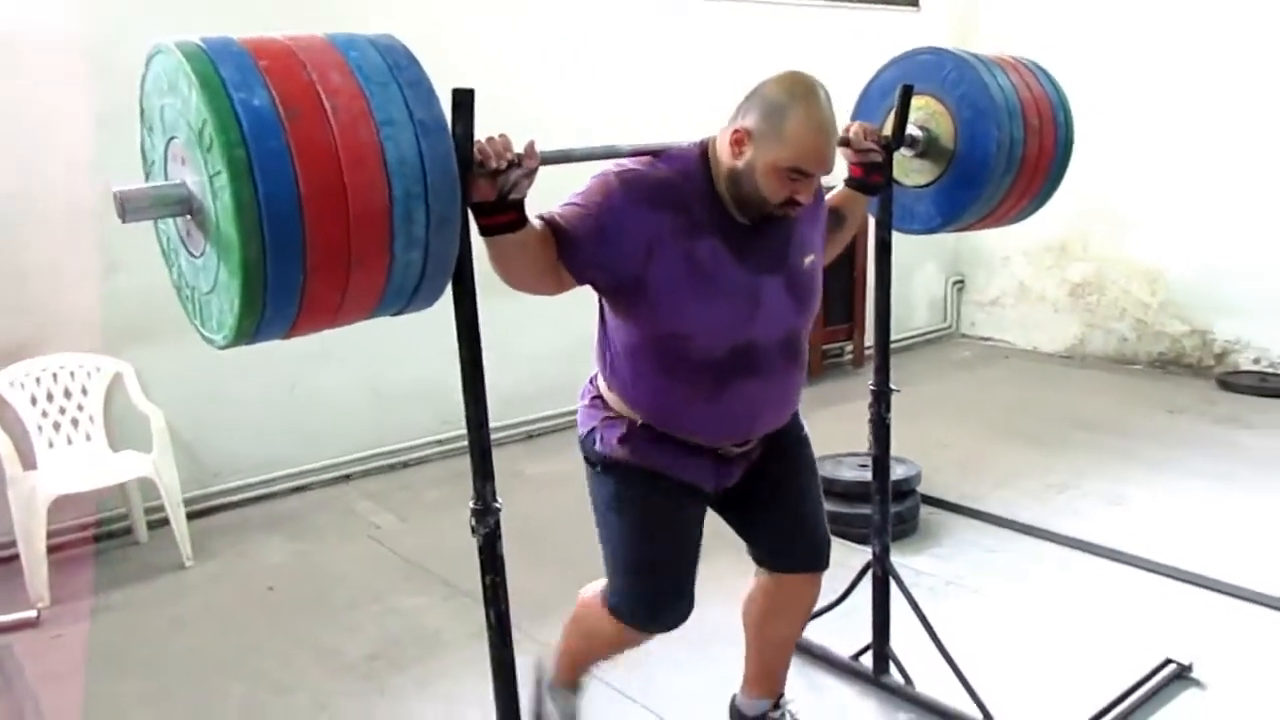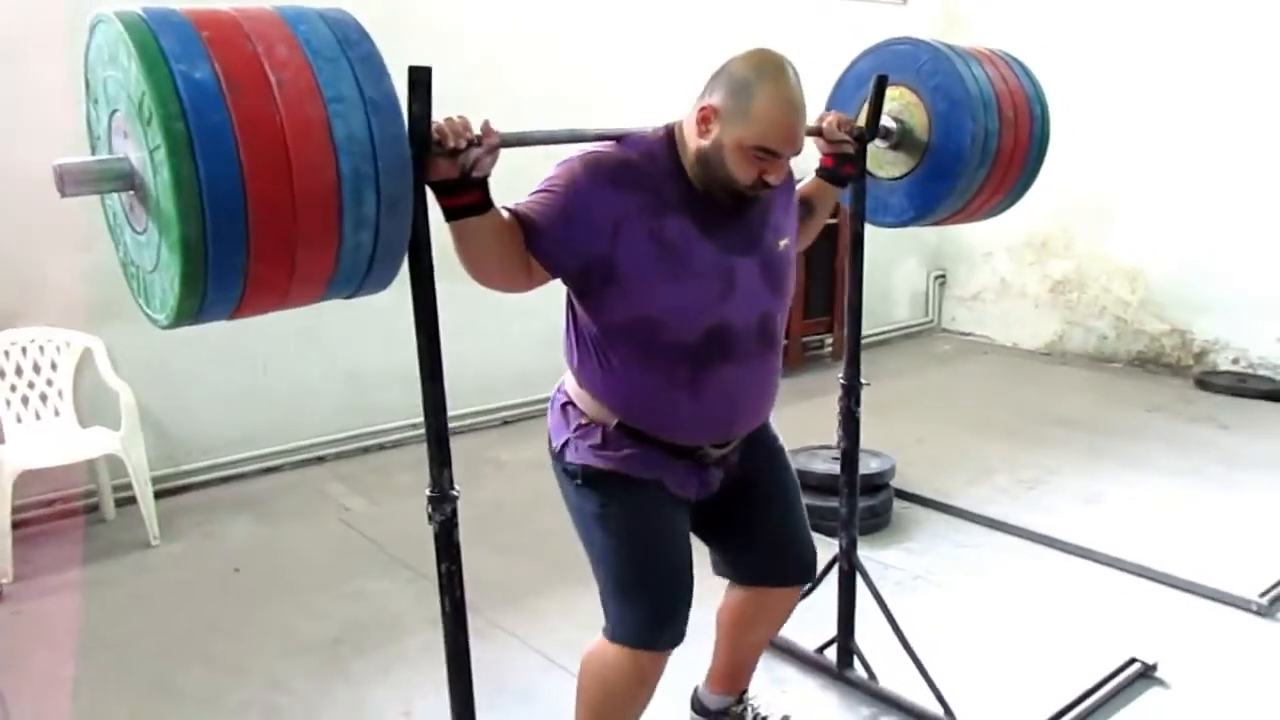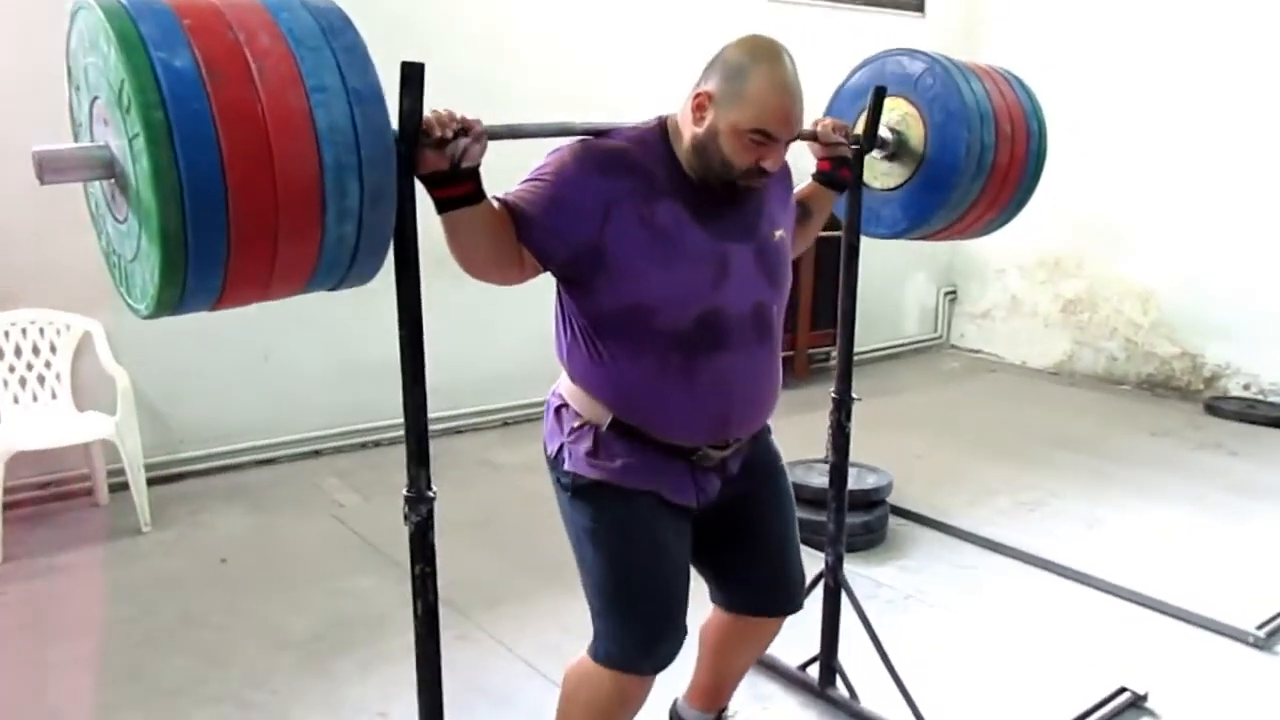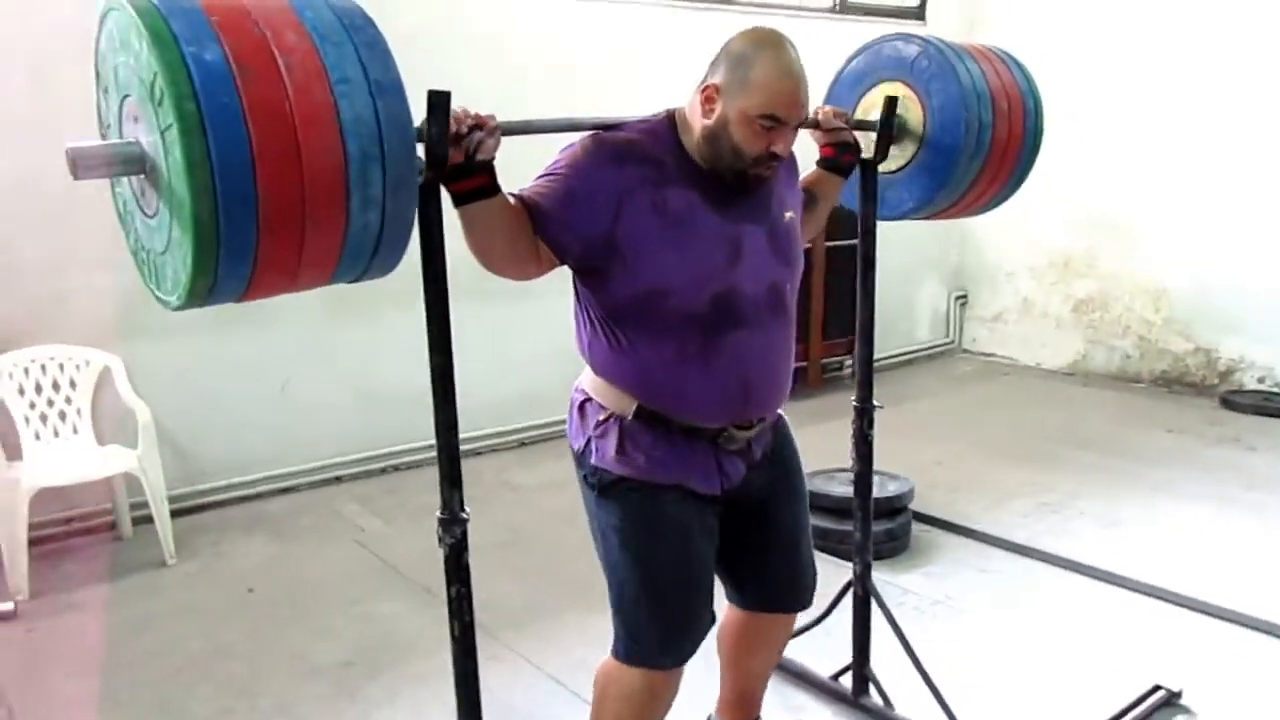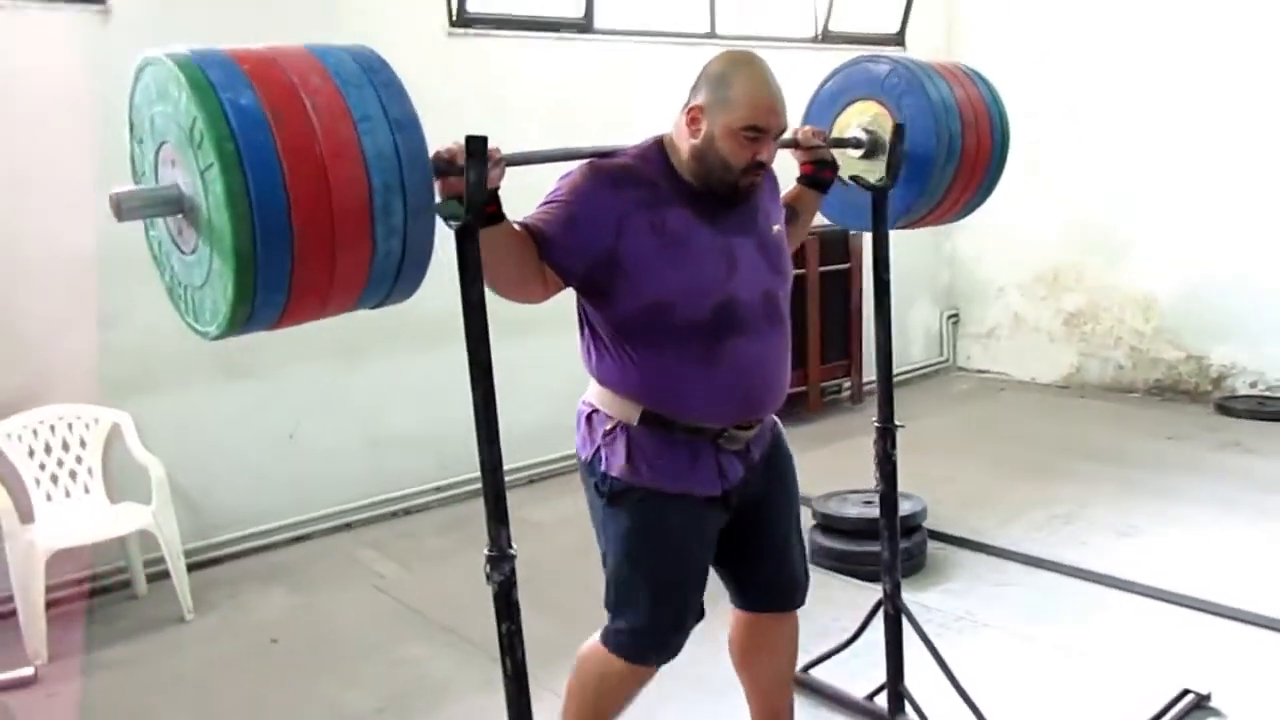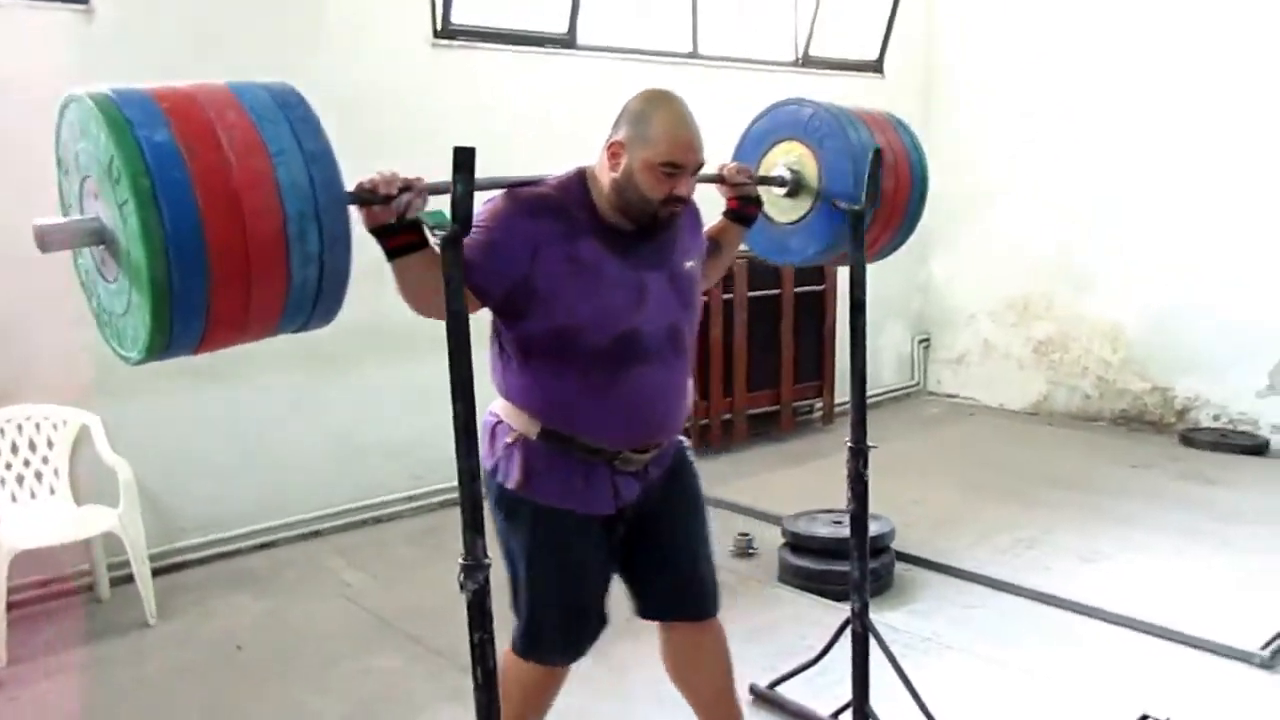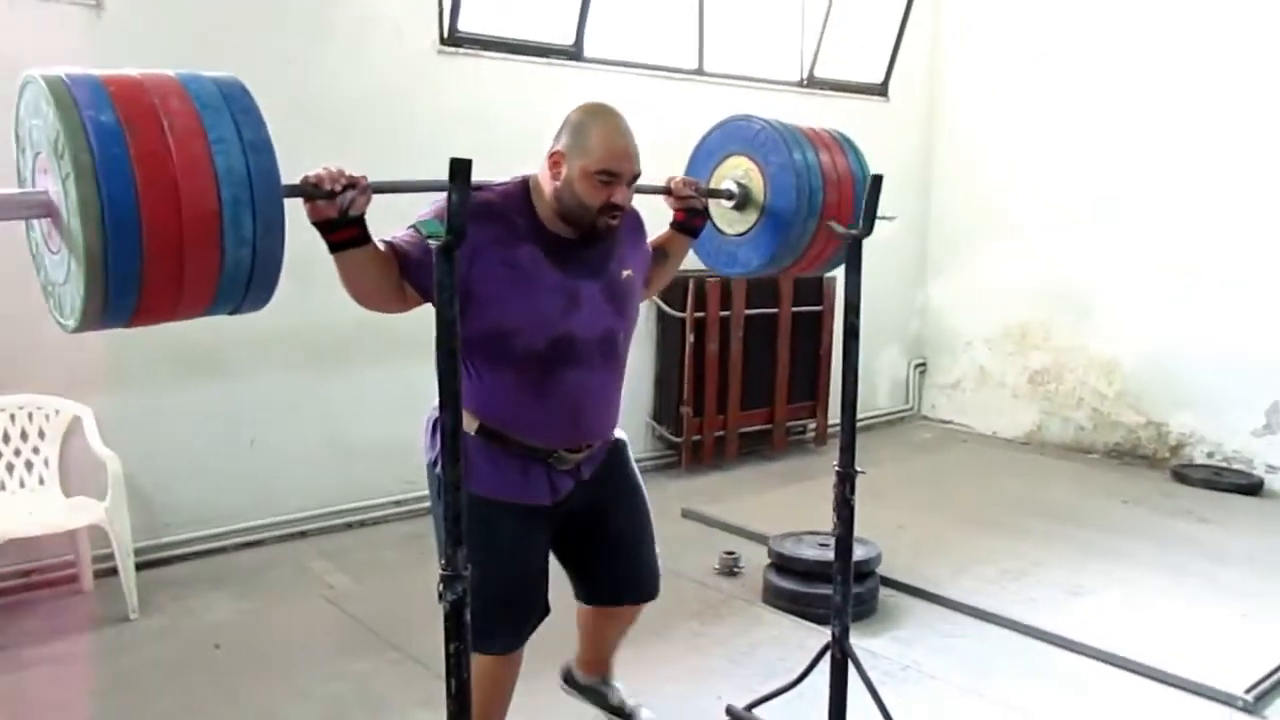
dt=0.3s
person 1, frame 1
left shoulder: (797, 199)
right shoulder: (640, 198)
right elbow: (543, 267)
left wrist: (865, 178)
right wrist: (499, 208)
left hip: (764, 432)
right hip: (645, 441)
left knee: (800, 561)
right knee: (649, 605)
person 1, frame 2
left shoulder: (767, 184)
right shoulder: (608, 185)
right elbow: (511, 265)
left wrist: (836, 171)
right wrist: (463, 193)
left hip: (739, 440)
right hip: (621, 453)
left knee: (782, 573)
right knee: (648, 631)
person 1, frame 3
left shoulder: (764, 178)
right shoulder: (601, 174)
right elbow: (503, 257)
left wrist: (832, 176)
right wrist: (454, 184)
left hip: (738, 451)
right hip: (619, 462)
left knee: (767, 600)
right knee: (636, 648)
person 1, frame 4
left shoulder: (769, 167)
right shoulder: (614, 168)
right elbow: (520, 252)
left wrist: (836, 164)
right wrist: (470, 179)
left hip: (757, 439)
right hip: (645, 454)
left knee: (778, 597)
right knee: (658, 642)
person 1, frame 5
left shoulder: (755, 184)
right shoulder: (612, 192)
right elbow: (527, 276)
left wrist: (816, 179)
right wrist: (480, 208)
left hip: (754, 444)
right hip: (649, 461)
left knee: (775, 601)
right knee: (647, 636)
person 1, frame 6
left shoulder: (678, 218)
right shoulder: (531, 220)
right elbow: (444, 293)
left wrist: (739, 215)
right wrist: (399, 234)
left hip: (656, 463)
right hip: (551, 473)
left knee: (691, 610)
right knee: (551, 639)
person 1, frame 7
left shoulder: (623, 228)
right shoulder: (478, 223)
right elbow: (391, 288)
left wrist: (686, 225)
right wrist: (345, 230)
left hip: (595, 458)
right hip: (491, 468)
left knee: (628, 590)
right knee: (495, 633)
